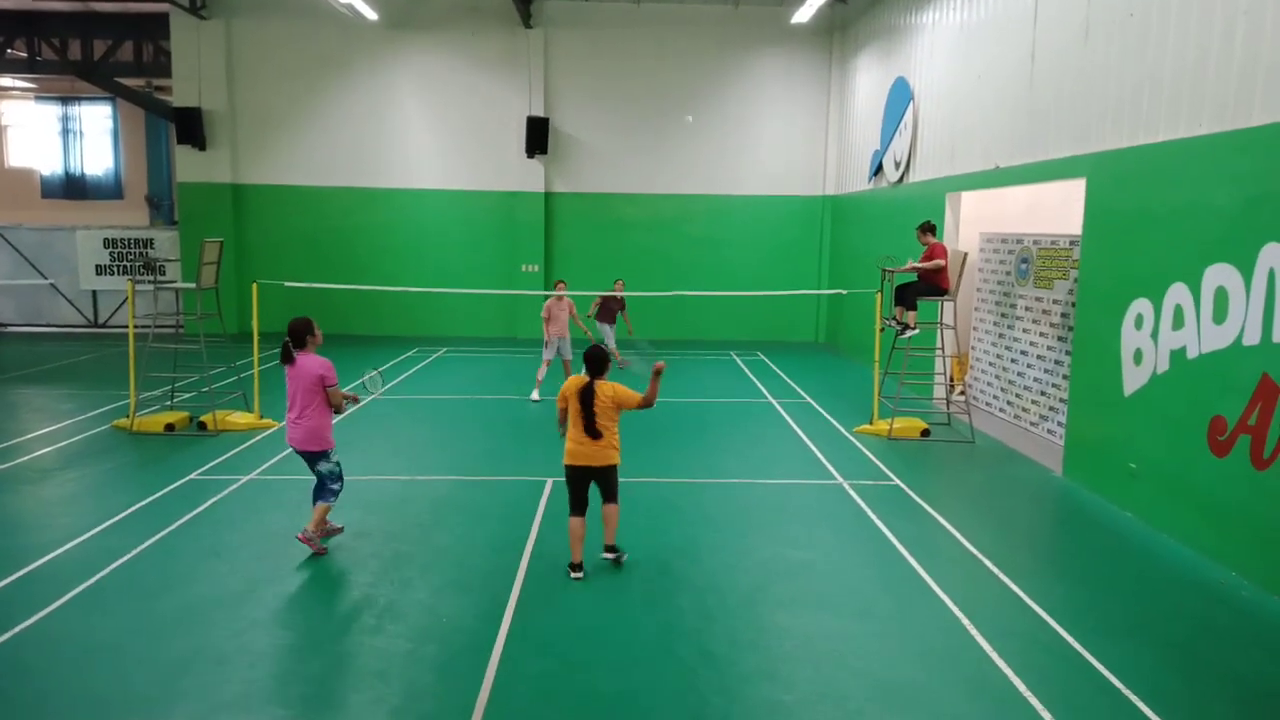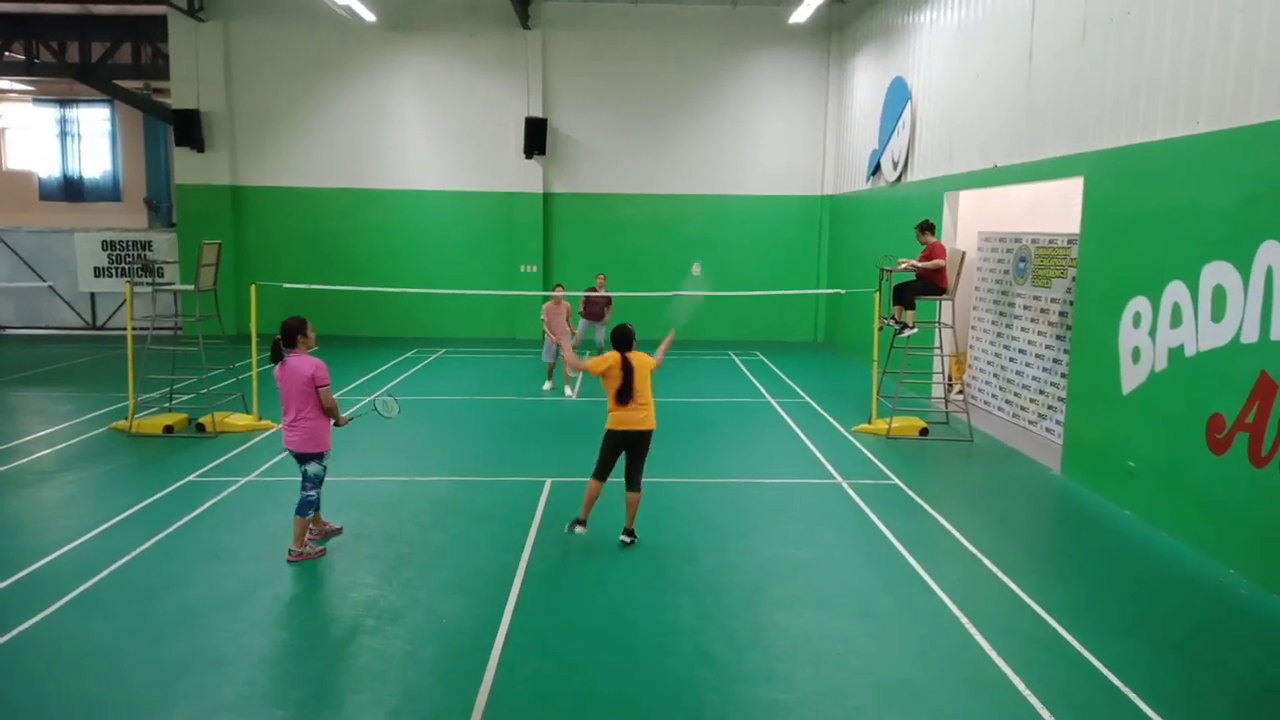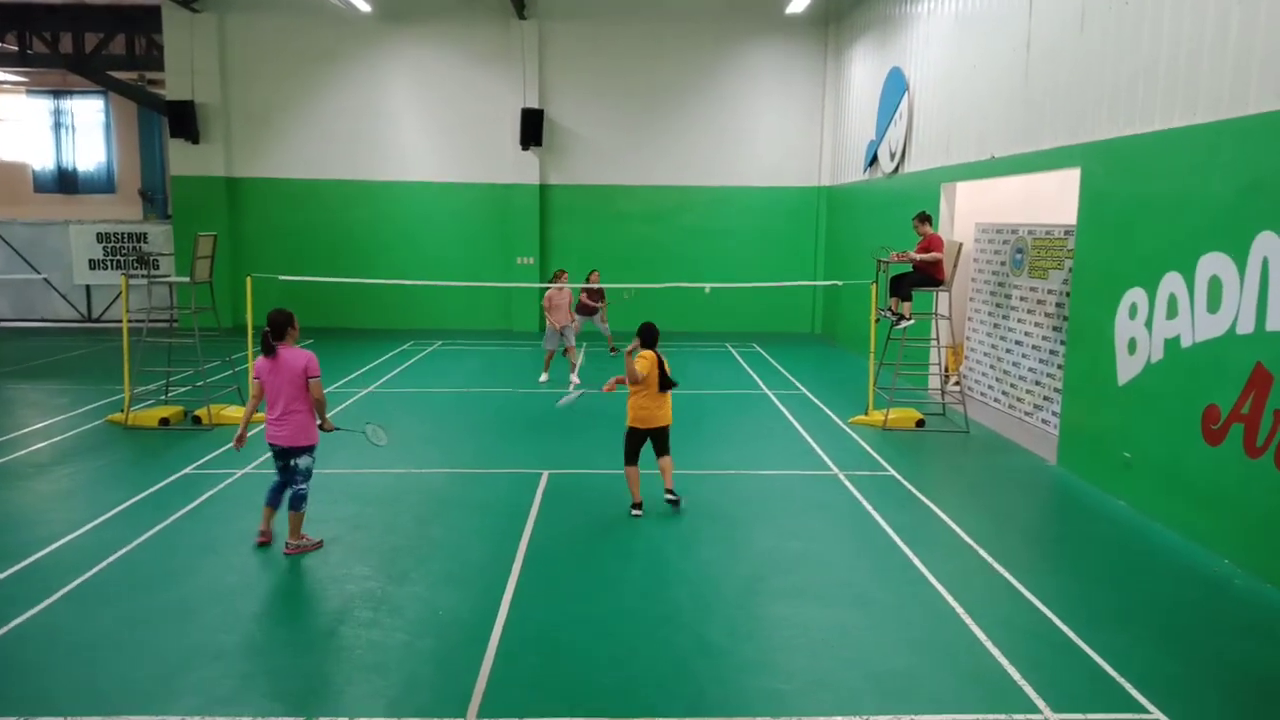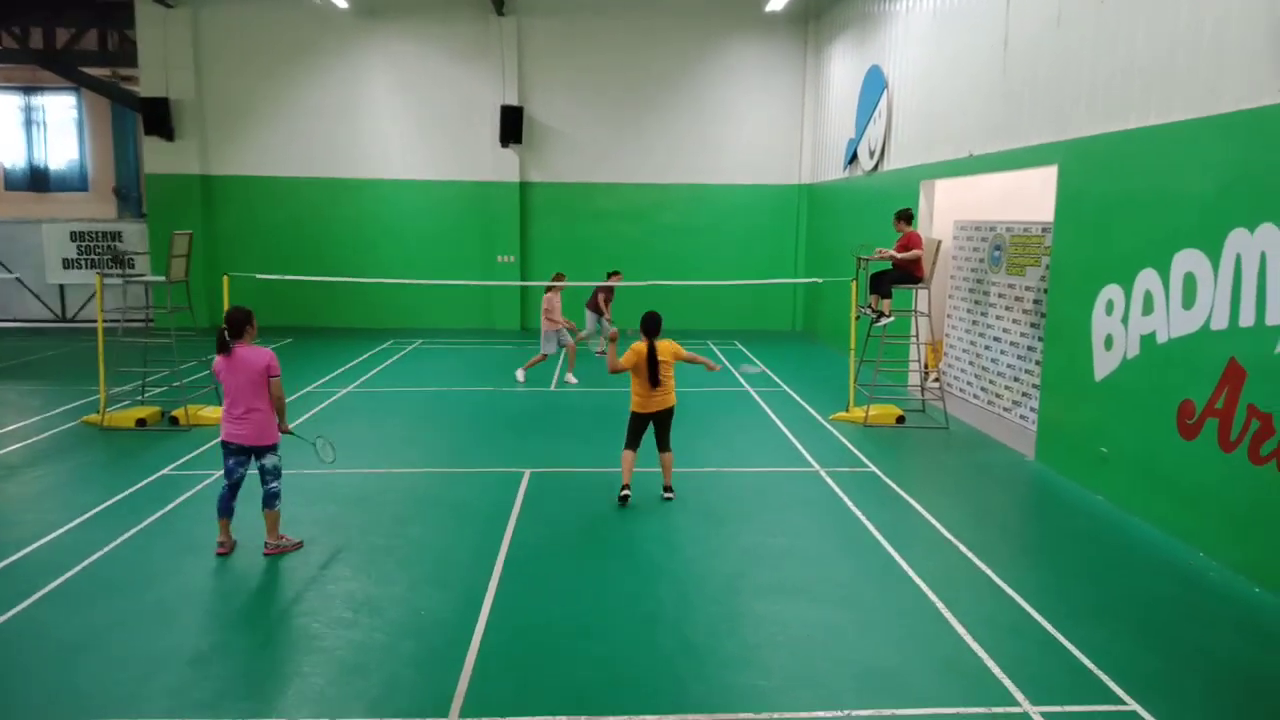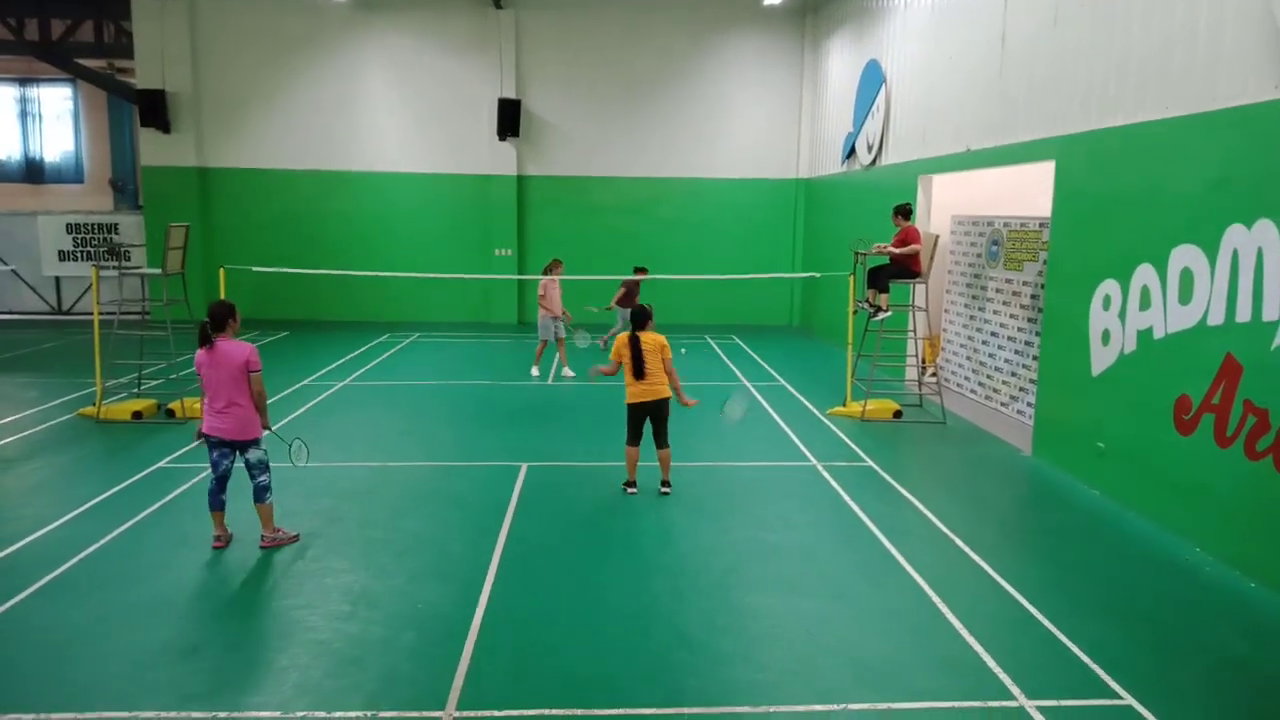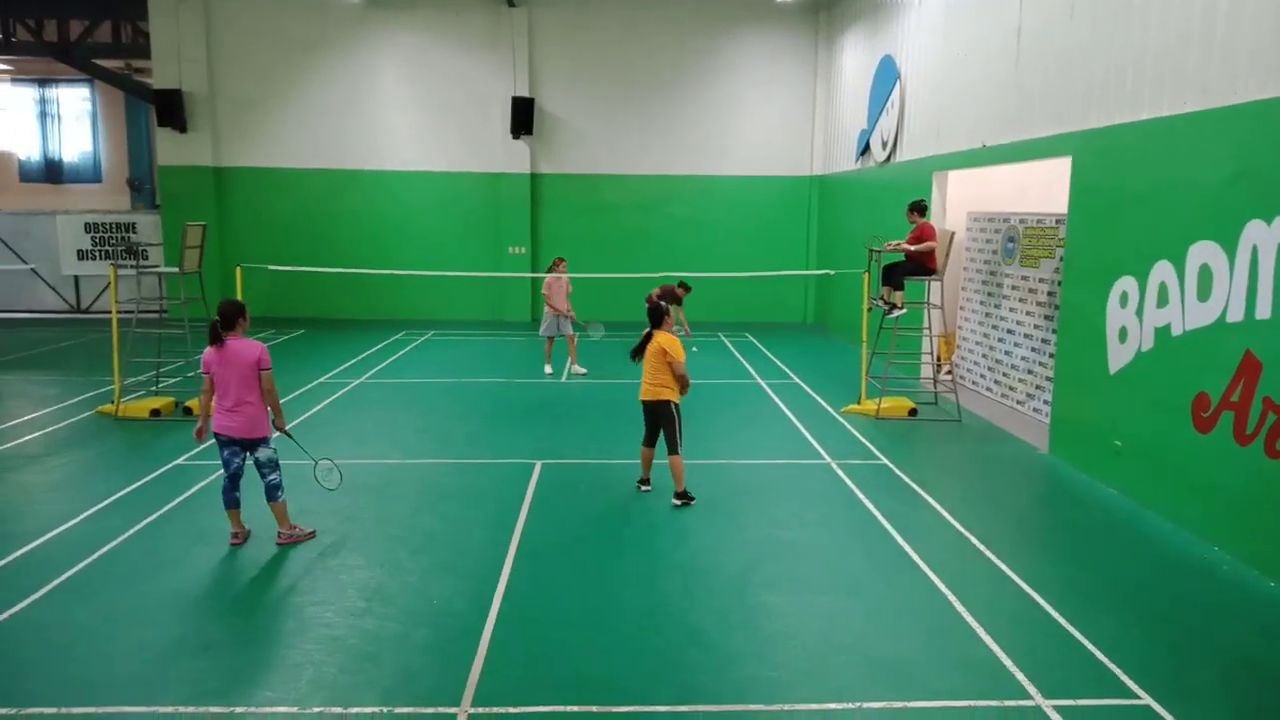
dt=0.4s
person 1, frame 1
left shoulder: (291, 363)
right shoulder: (323, 365)
right elbow: (336, 402)
left wrist: (345, 395)
right wrist: (341, 406)
left hip: (296, 435)
right hip: (316, 437)
left knee: (324, 478)
right knee: (334, 483)
left ankle: (321, 524)
right ankle: (310, 531)
person 1, frame 2
left shoulder: (280, 367)
right shoulder: (315, 366)
right elbow: (328, 404)
right wrist: (339, 419)
left hip: (292, 439)
right hip: (312, 440)
left knee: (313, 483)
right knee: (310, 490)
left ankle: (318, 527)
right ankle: (297, 548)
person 1, frame 3
left shoulder: (262, 361)
right shoulder: (307, 358)
left elbow: (255, 398)
right elbow: (317, 397)
left wrist: (243, 428)
right wrist: (324, 420)
left hip: (275, 434)
right hip: (302, 435)
left knee: (281, 480)
right knee: (300, 485)
left ankle: (265, 529)
right ankle: (294, 541)
person 1, frame 4
left shoulder: (219, 360)
right shoulder: (266, 356)
right elbow: (277, 396)
right wrist: (282, 421)
left hip: (232, 434)
right hip: (264, 434)
left knee: (230, 485)
right knee: (271, 484)
left ankle: (224, 540)
right ankle: (273, 540)
person 1, frame 5
left shoulder: (201, 354)
right shoulder: (247, 351)
left elbow: (204, 392)
right elbow: (258, 391)
left wrist: (201, 422)
right wrist: (264, 417)
left hip: (214, 429)
right hip: (245, 428)
left knee: (218, 479)
right knee: (260, 478)
left ankle: (220, 533)
right ankle: (269, 533)
person 1, frame 6
left shoulder: (209, 353)
right shoulder: (257, 349)
left elbow: (207, 392)
right elbow: (268, 389)
left wrist: (202, 421)
right wrist: (278, 416)
left hip: (224, 427)
right hip: (254, 427)
left knee: (231, 477)
right knee: (271, 476)
left ankle: (237, 531)
right ankle: (285, 530)
person 2, frame 1
left shoulder: (572, 384)
right shoulder: (615, 391)
left elbow: (561, 414)
right elbow: (647, 402)
left wrist: (563, 429)
right wrist: (656, 377)
left hip: (574, 458)
right hip: (605, 459)
left knee: (577, 509)
right knee: (610, 500)
left ankle: (576, 564)
right ankle: (610, 546)
person 2, frame 2
left shoulder: (609, 361)
right shoulder: (643, 359)
left elbow: (575, 365)
right elbow: (657, 361)
left wrist: (565, 346)
right wrist: (666, 343)
left hip: (617, 427)
right hip: (644, 427)
left knee: (599, 475)
right knee: (633, 480)
left ankle: (581, 520)
right ankle: (628, 530)
person 2, frame 3
left shoulder: (643, 357)
right shoulder: (658, 358)
left elbow: (636, 379)
left wrist: (628, 356)
right wrist: (616, 380)
left hip: (639, 421)
right hip: (662, 419)
left knee: (631, 461)
right knee: (664, 454)
left ankle: (637, 504)
right ankle: (669, 490)
person 2, frame 4
left shoulder: (637, 349)
right shoulder: (669, 346)
left elbow: (614, 369)
right elbow: (691, 357)
left wrist: (612, 343)
right wrist: (708, 363)
left hip: (641, 407)
right hip: (666, 405)
left knee: (630, 446)
right knee: (664, 445)
left ankle: (626, 486)
right ankle: (668, 488)
person 2, frame 5
left shoulder: (622, 340)
right shoulder: (659, 340)
left elbow: (613, 370)
right elbow: (670, 371)
left wrist: (599, 369)
right wrist: (681, 396)
left hip: (635, 398)
right hip: (659, 396)
left knee: (633, 439)
right knee: (662, 440)
left ankle: (631, 482)
right ankle: (665, 482)
person 2, frame 6
left shoulder: (648, 336)
right shoulder: (670, 341)
right elbow: (680, 373)
right wrist: (685, 385)
left hip: (647, 396)
right hip: (665, 398)
left knee: (649, 439)
right knee: (674, 446)
left ankle: (644, 480)
right ankle: (680, 493)
